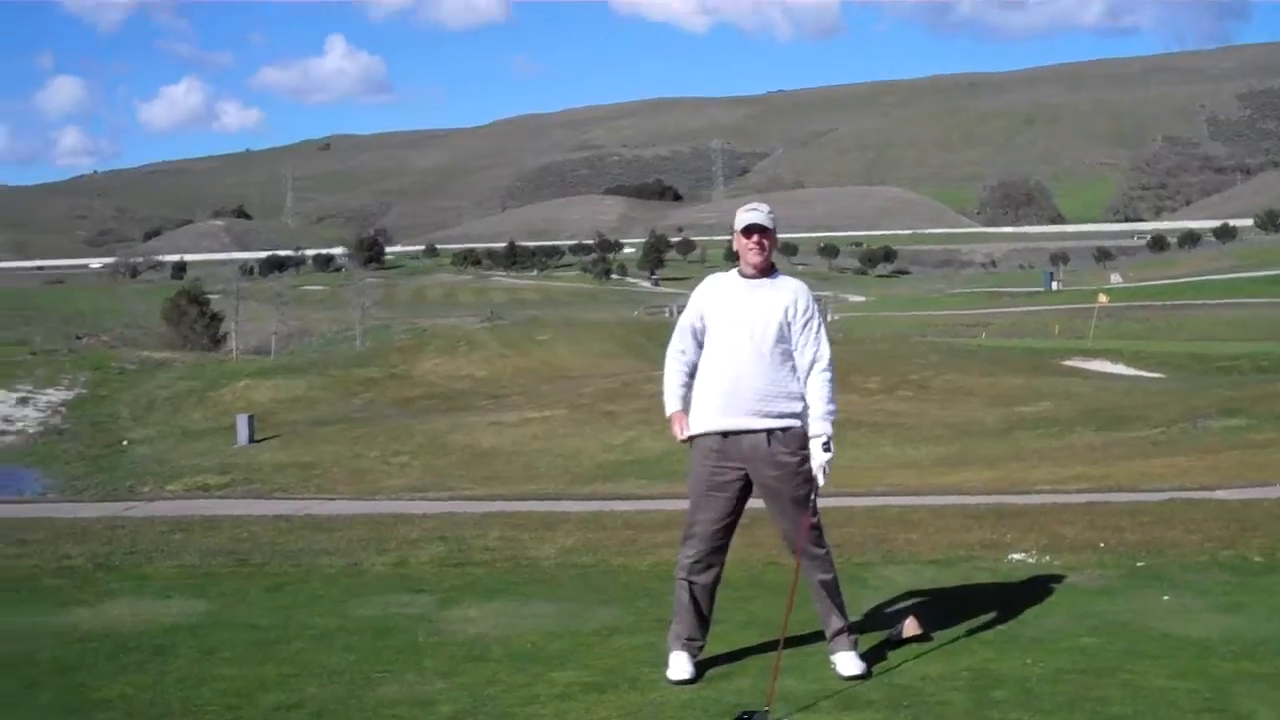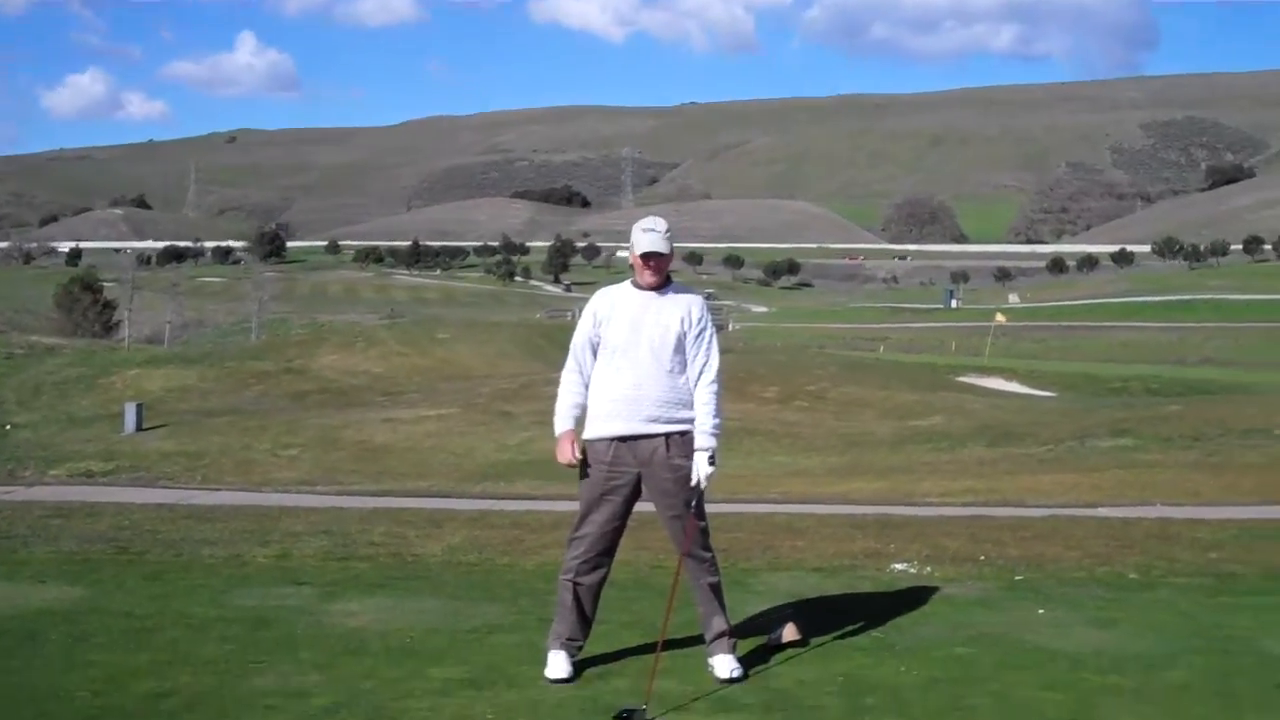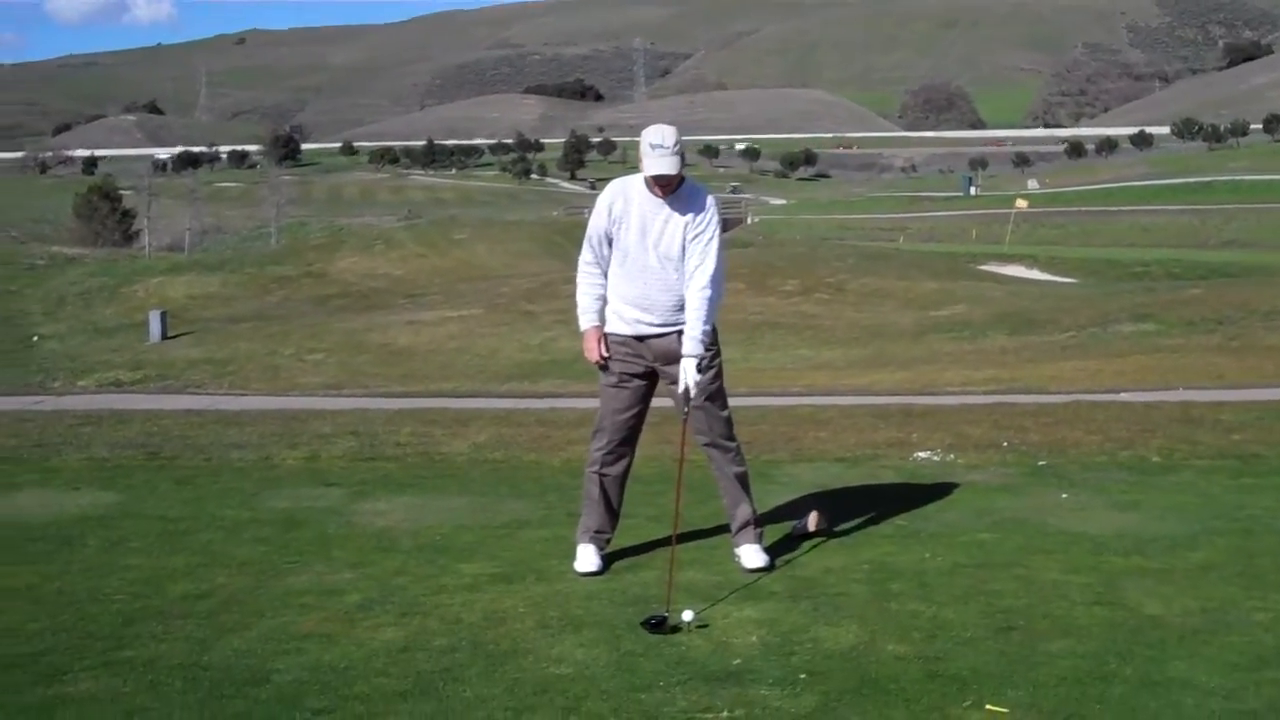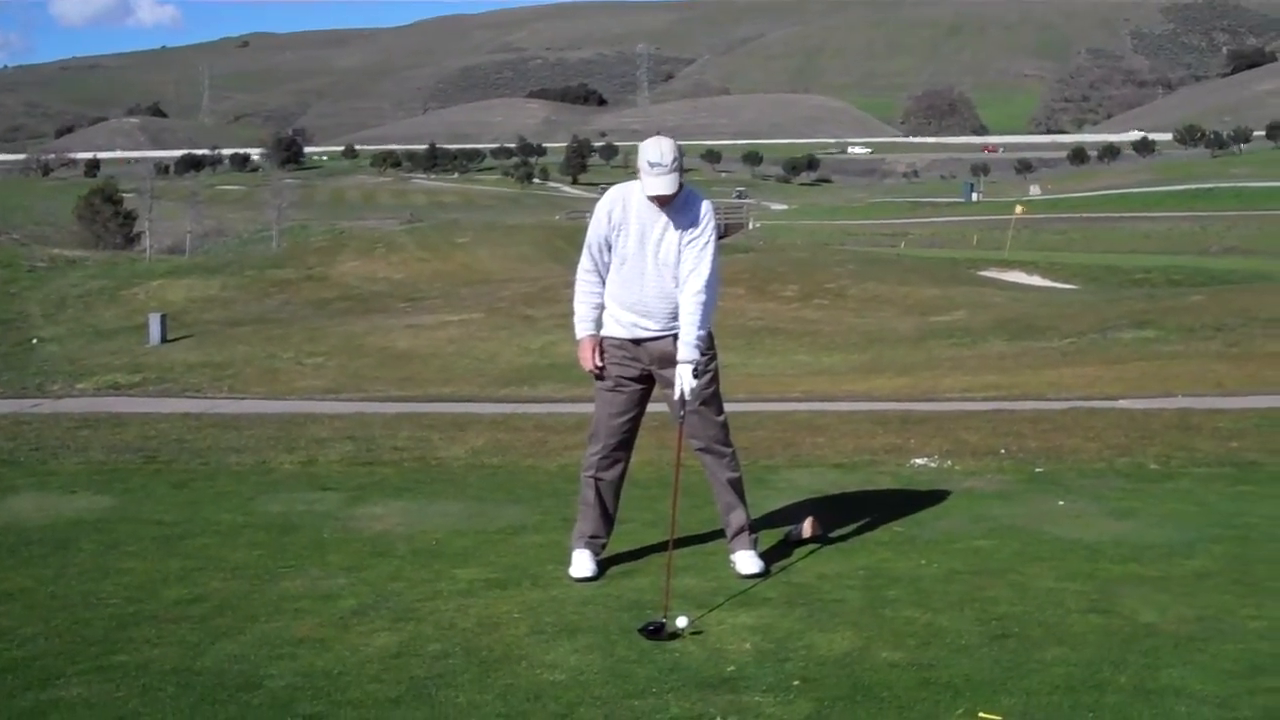
dt=1s
person 1, frame 1
left shoulder: (795, 293)
right shoulder: (711, 289)
left elbow: (817, 367)
right elbow: (682, 350)
left wrist: (820, 432)
right wrist: (676, 406)
left hip: (781, 437)
right hip: (715, 437)
left knee: (808, 542)
right knee: (701, 545)
left ankle: (841, 641)
right ankle: (684, 645)
person 1, frame 2
left shoulder: (691, 305)
right shoulder: (604, 301)
left elbow: (706, 380)
right elbow: (577, 371)
left wrist: (705, 445)
right wrist: (564, 428)
left hip: (673, 444)
right hip: (608, 444)
left knee: (696, 548)
right knee: (588, 549)
left ankle: (720, 647)
right ankle: (563, 646)
person 1, frame 3
left shoulder: (701, 205)
right shoulder: (616, 196)
left elbow: (703, 282)
right elbow: (592, 263)
left wrist: (691, 352)
right wrist: (590, 323)
left hip: (685, 337)
right hip: (625, 339)
left knee: (719, 437)
right knee: (610, 441)
left ankle: (746, 536)
right ankle: (591, 539)
person 1, frame 4
left shoulder: (699, 210)
right shoulder: (615, 202)
left elbow: (697, 287)
right elbow: (591, 270)
left wrist: (687, 356)
right wrist: (586, 331)
left hip: (682, 341)
right hip: (622, 342)
left knee: (713, 441)
right knee: (606, 445)
left ankle: (742, 541)
right ankle: (586, 544)
